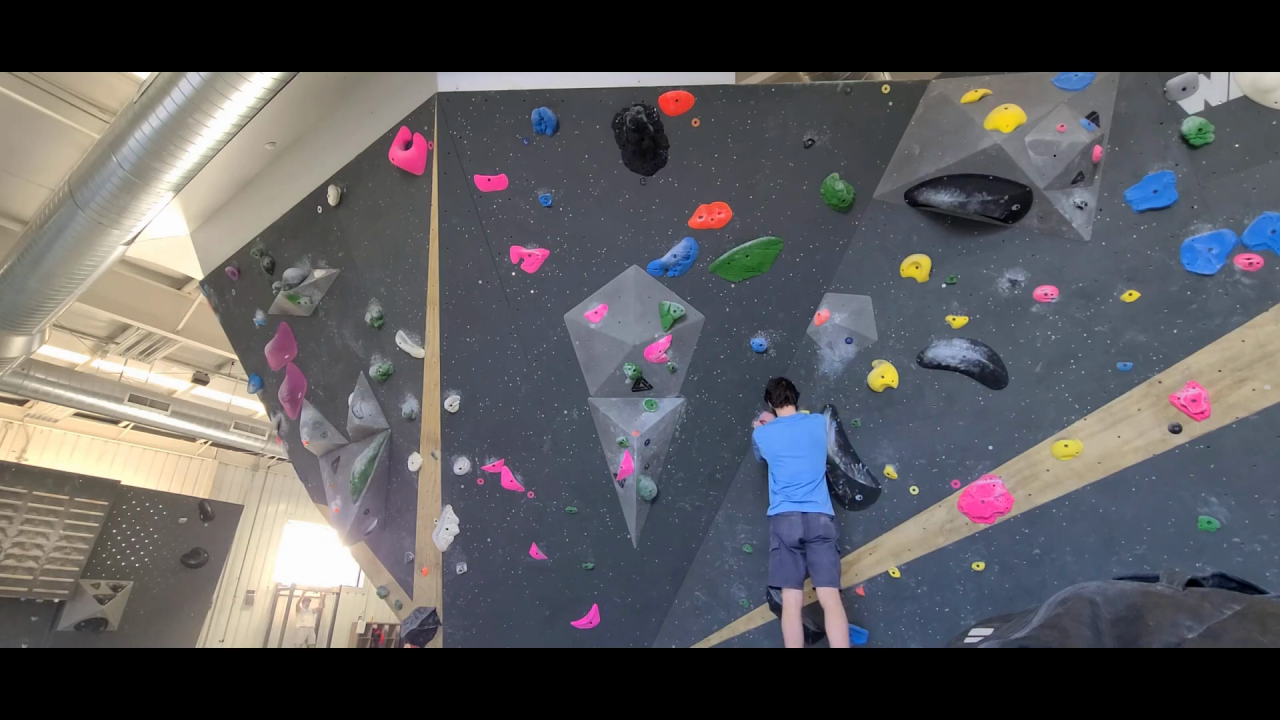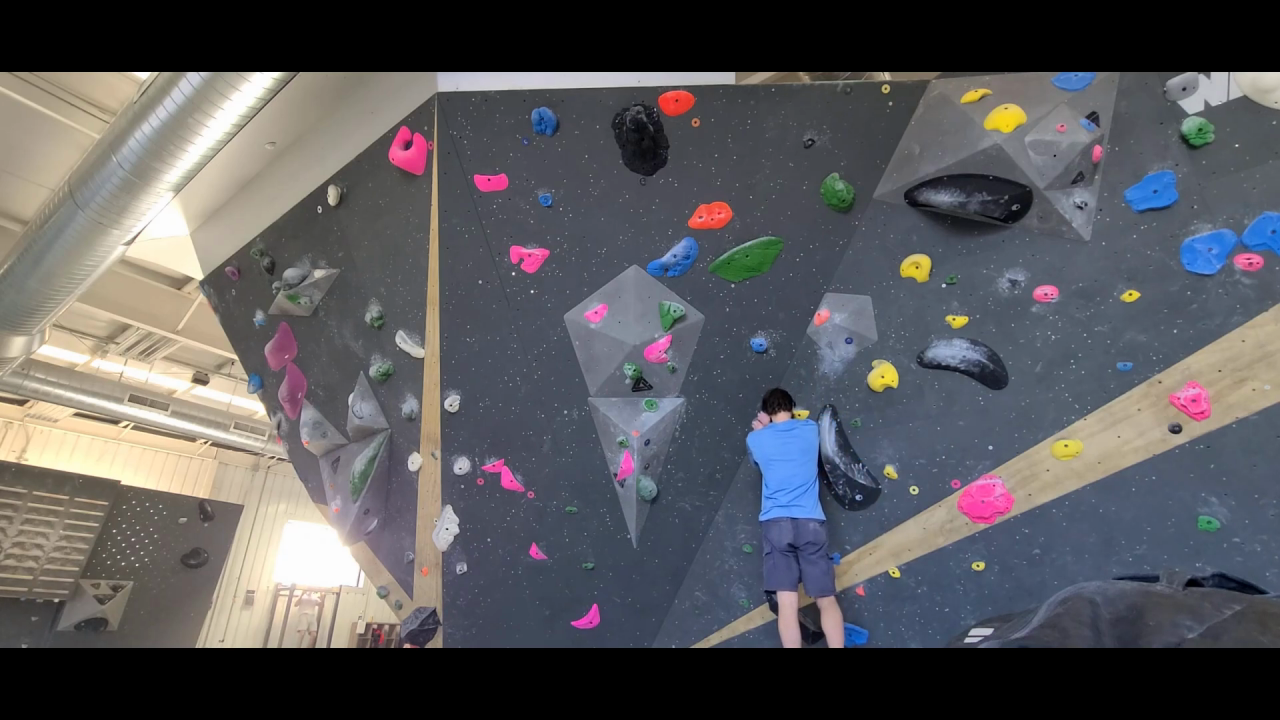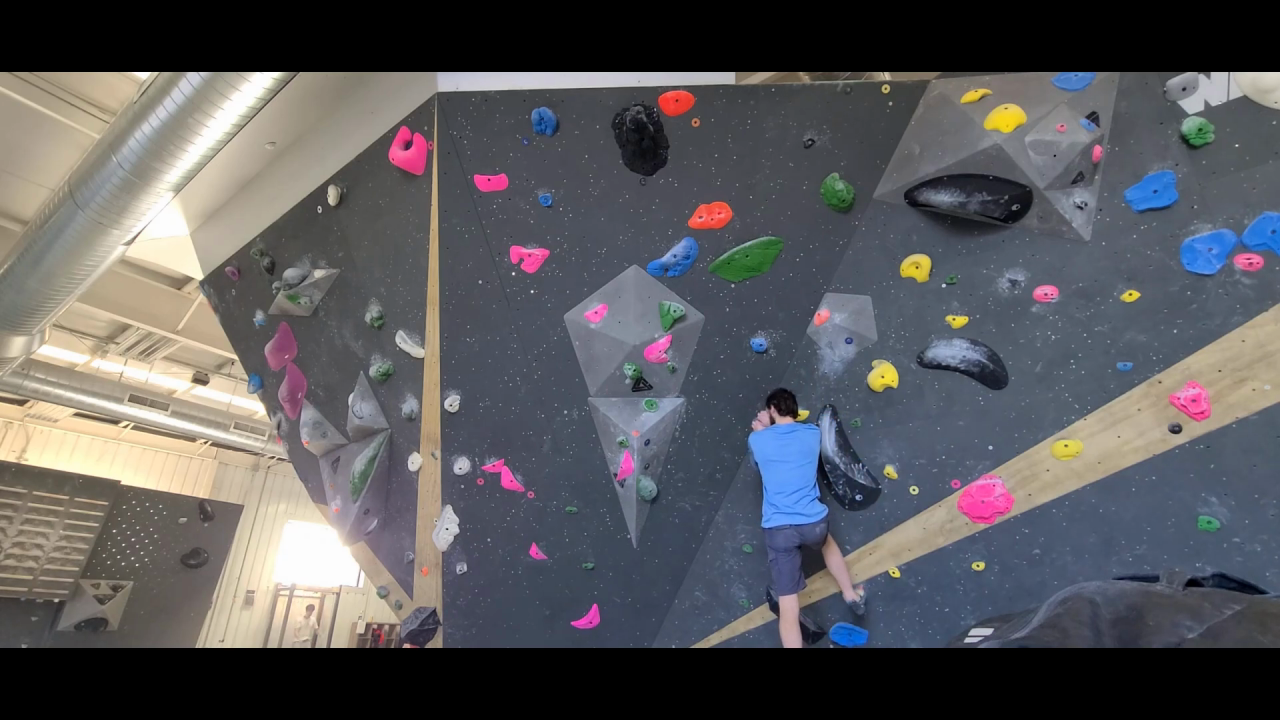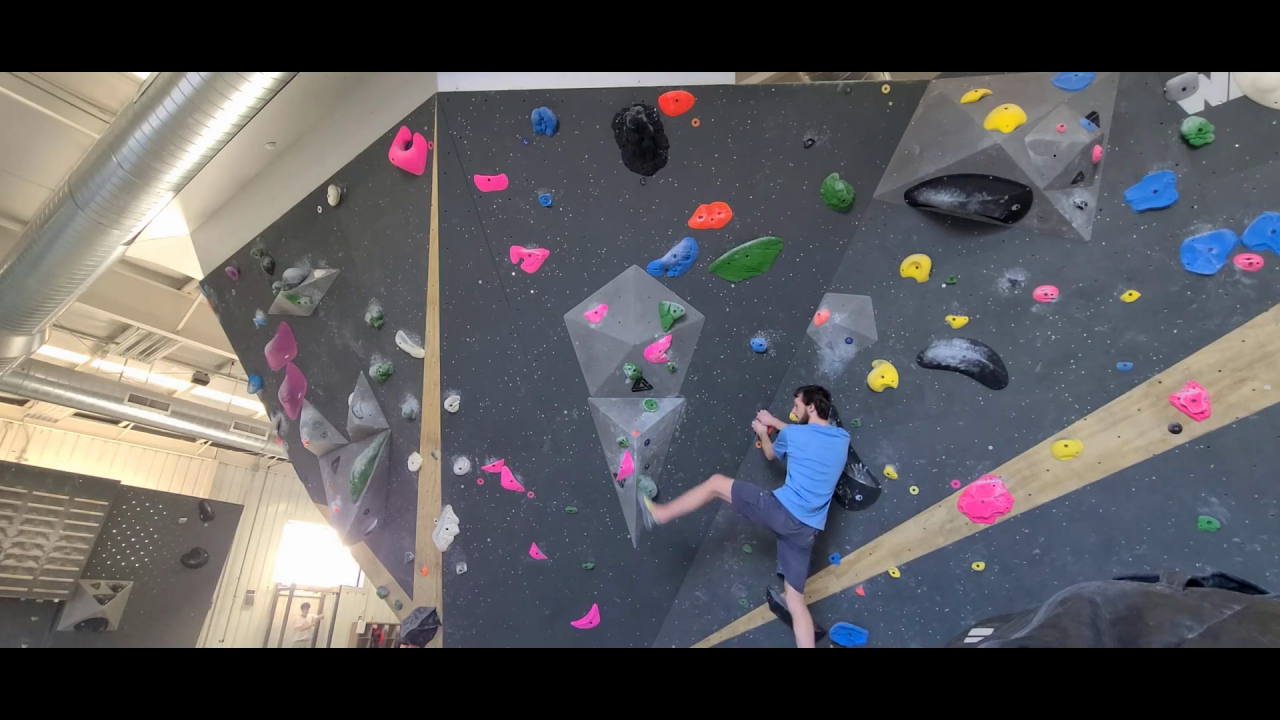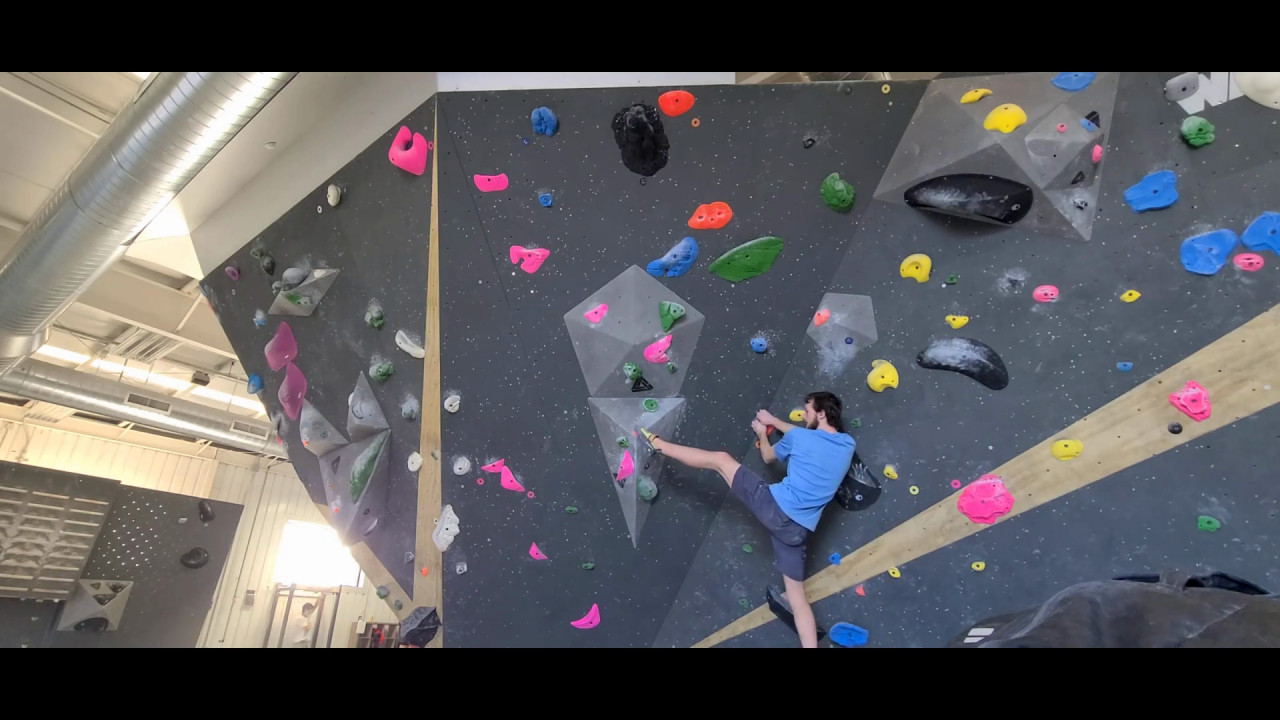
dt=1s
person 1, frame 1
left shoulder: (762, 434)
right shoulder: (818, 422)
left hip: (785, 520)
right hip: (820, 518)
left knee: (791, 601)
right knee: (830, 598)
person 1, frame 2
left shoulder: (755, 439)
right shoulder: (811, 429)
left hip: (775, 525)
right hip: (811, 523)
left knee: (787, 603)
right knee: (826, 601)
right ankle: (838, 647)
person 1, frame 3
left shoulder: (757, 439)
right shoulder: (812, 433)
left hip: (779, 529)
right hip: (814, 522)
left knee: (788, 606)
right knee: (827, 543)
right ankle: (852, 595)
person 1, frame 4
left shoulder: (794, 434)
right shoulder: (843, 438)
left elbow: (771, 454)
left wrist: (763, 433)
right wrist: (776, 423)
left hip: (781, 511)
right hip: (806, 530)
left knee: (716, 482)
right knee: (795, 600)
left ankle: (660, 514)
person 1, frame 5
left shoulder: (798, 438)
right shoulder: (848, 445)
left elbow: (768, 456)
left wrist: (762, 433)
right wrist: (774, 422)
left hip: (775, 507)
right hip: (797, 528)
left knee: (720, 459)
right knee: (796, 596)
left ankle: (658, 444)
